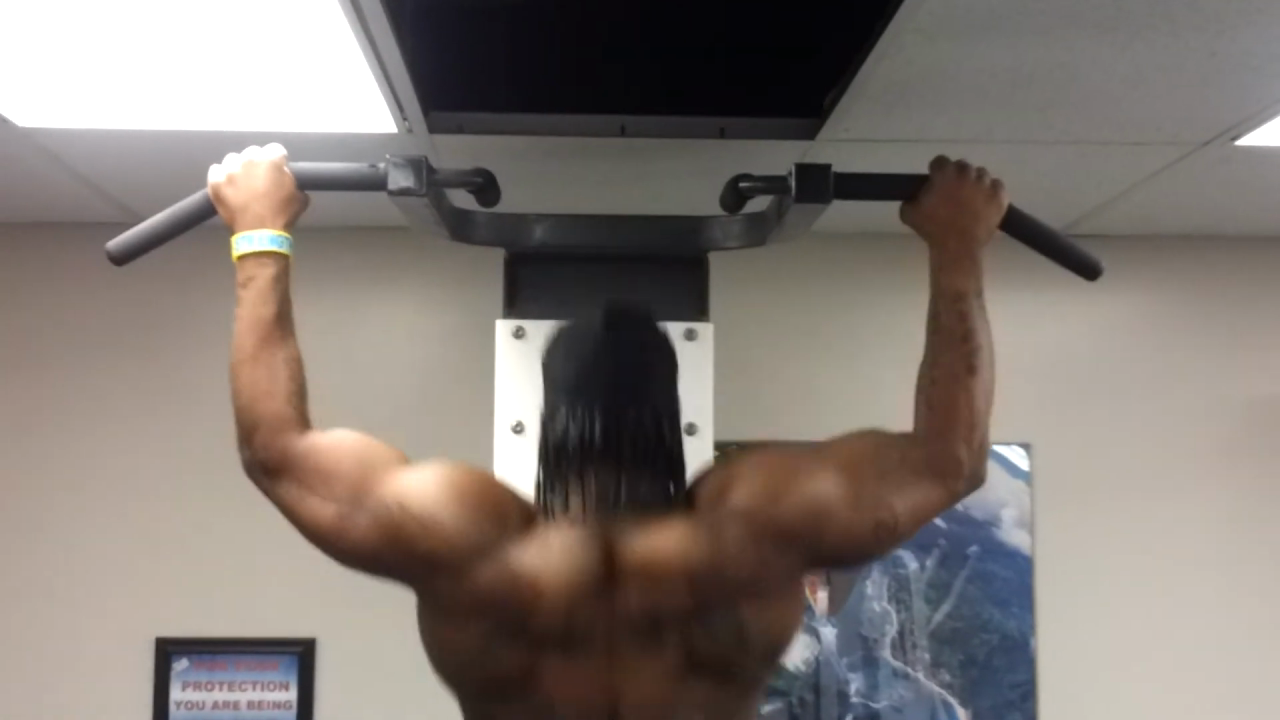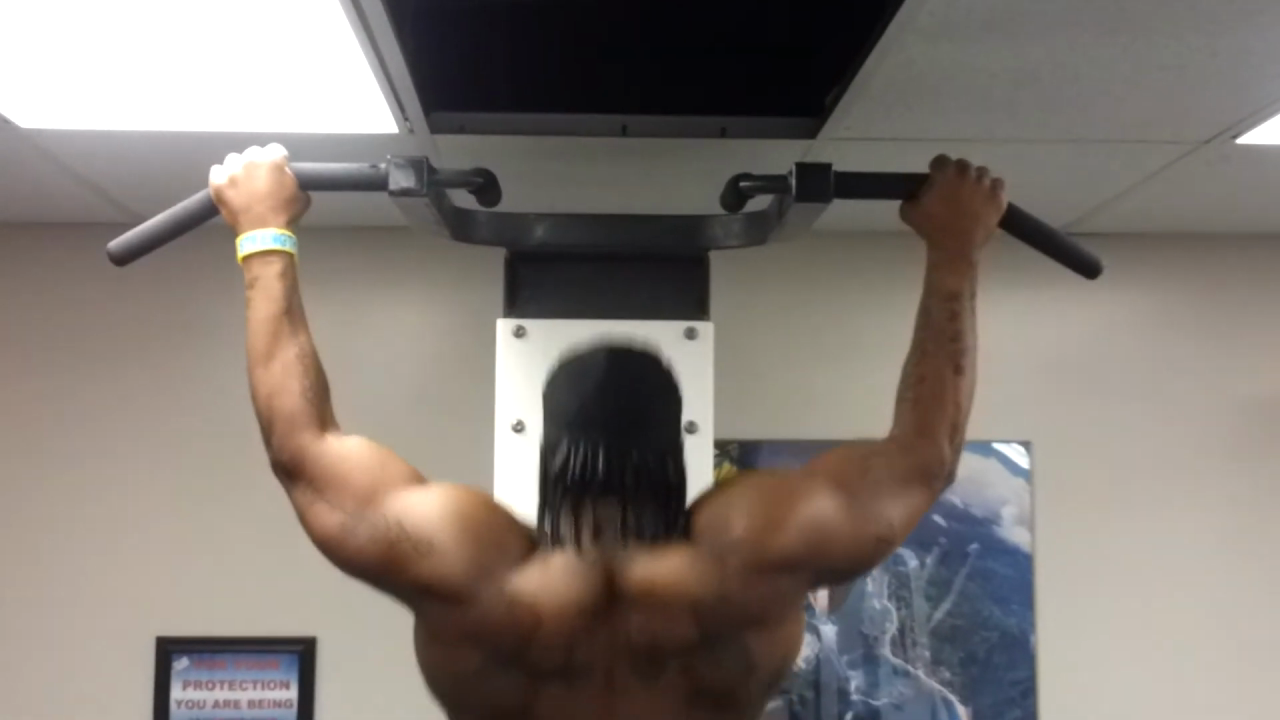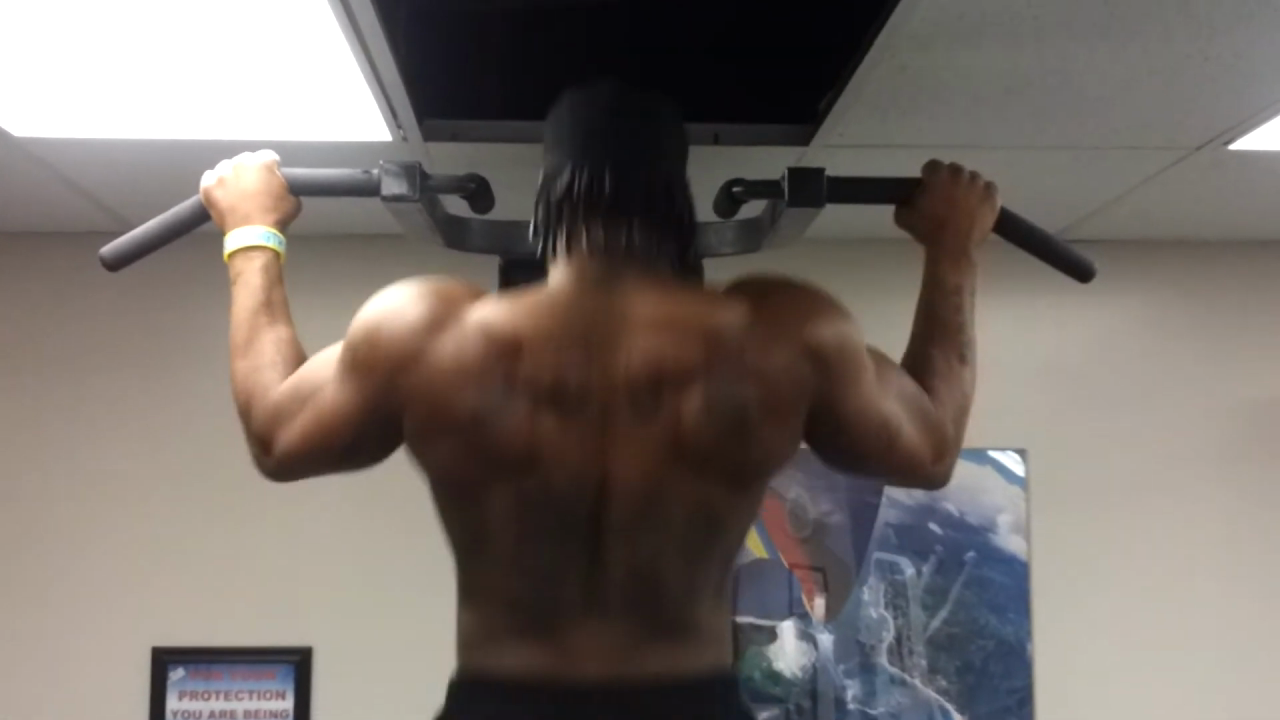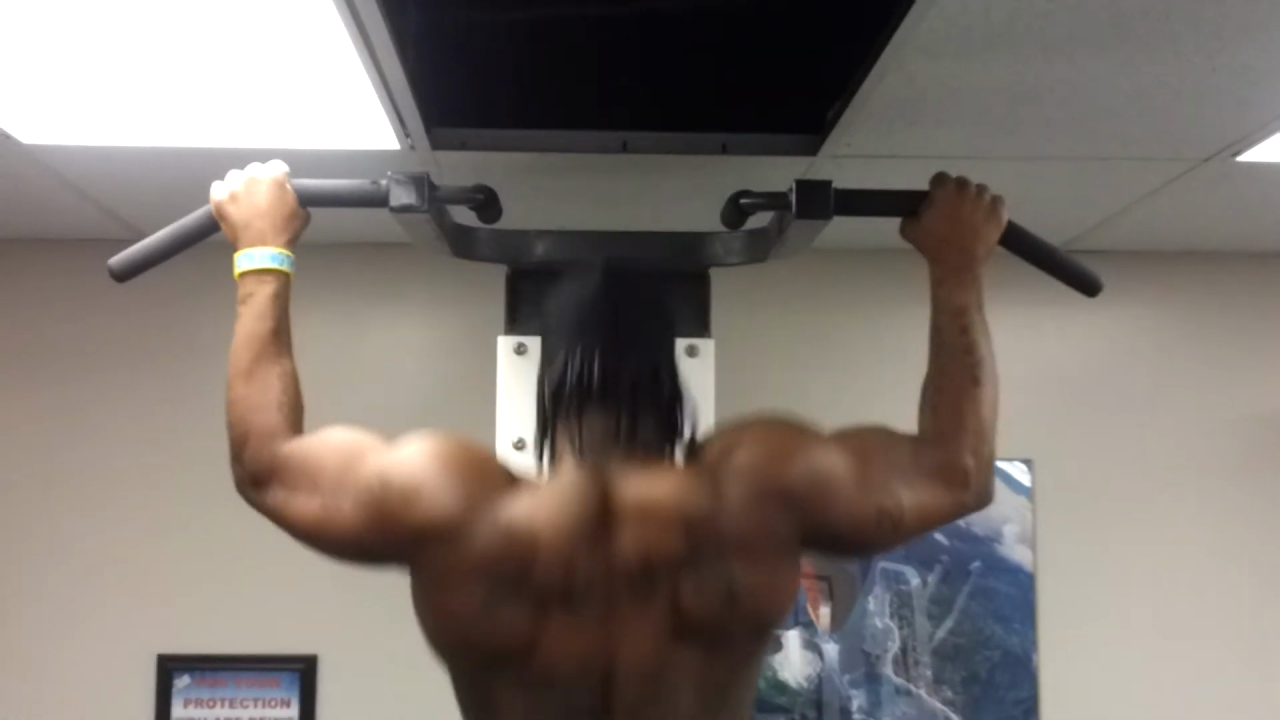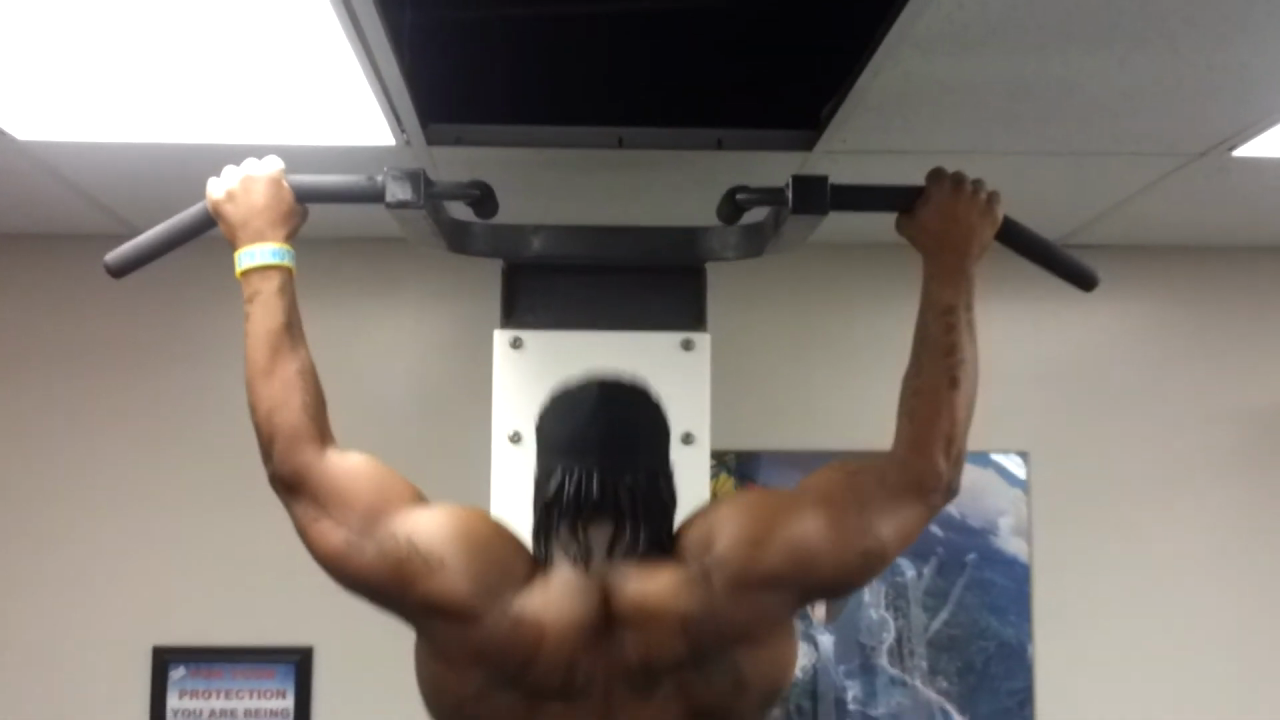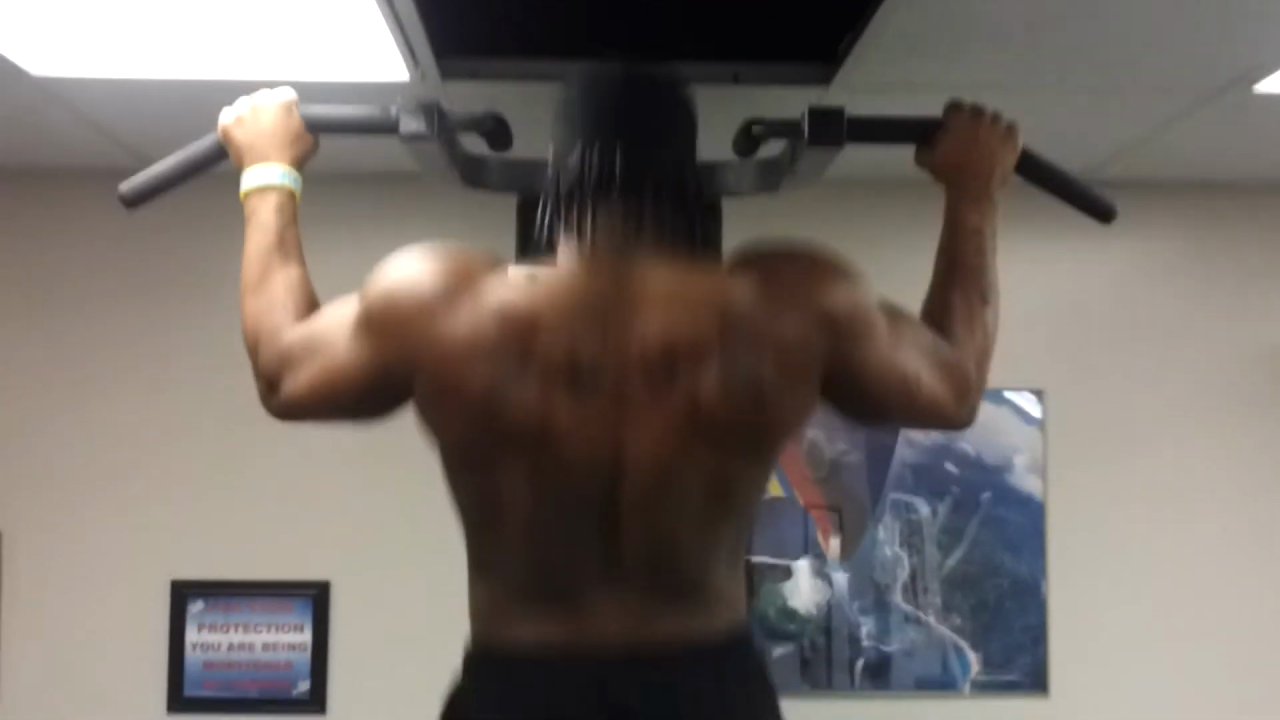
dt=0.4s
person 1, frame 1
left shoulder: (468, 553)
right shoulder: (747, 543)
left elbow: (274, 448)
right elbow: (952, 456)
left wrist: (261, 237)
right wrist: (956, 251)
person 1, frame 2
left shoulder: (465, 570)
right shoulder: (747, 566)
left elbow: (298, 444)
right elbow: (926, 456)
left wrist: (266, 238)
right wrist: (952, 254)
person 1, frame 3
left shoulder: (424, 331)
right shoulder: (782, 335)
left elbow: (273, 438)
right elbow: (930, 451)
left wrist: (253, 233)
right wrist: (951, 249)
person 1, frame 4
left shoulder: (454, 513)
right shoulder: (755, 498)
left elbow: (264, 463)
right elbow: (958, 471)
left wrist: (262, 255)
right wrist: (956, 267)
person 1, frame 5
left shoulder: (465, 587)
right shoulder: (744, 580)
left elbow: (297, 460)
right elbow: (926, 472)
left wrist: (264, 252)
right wrist: (949, 265)
person 1, frame 6
left shoulder: (440, 295)
right shoulder: (789, 301)
left elbow: (281, 373)
right elbow: (953, 391)
left wrist: (269, 173)
right wrist: (971, 193)
